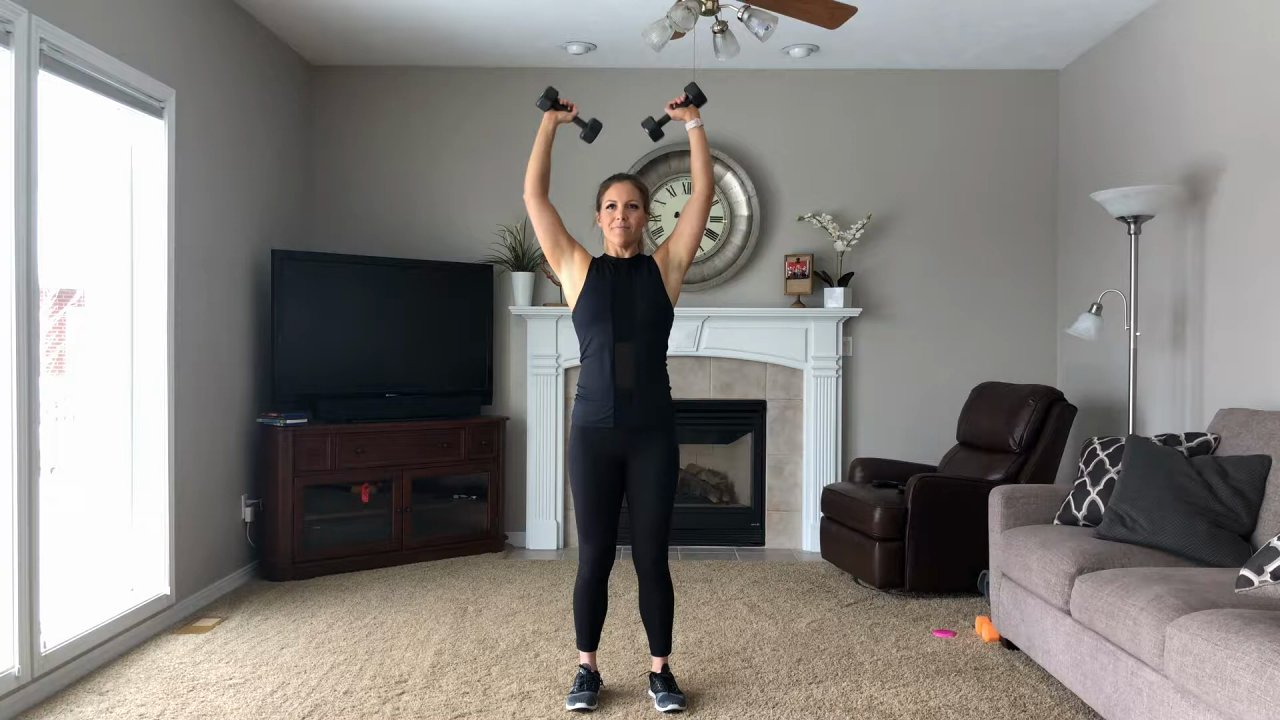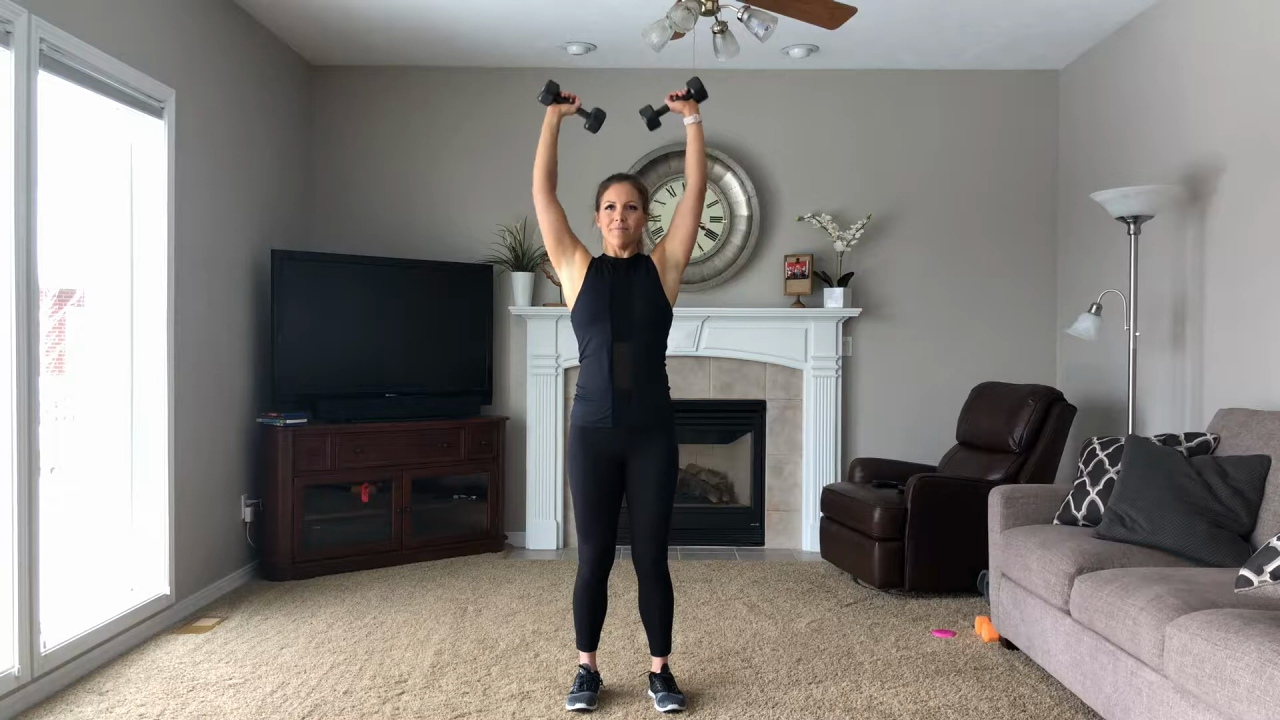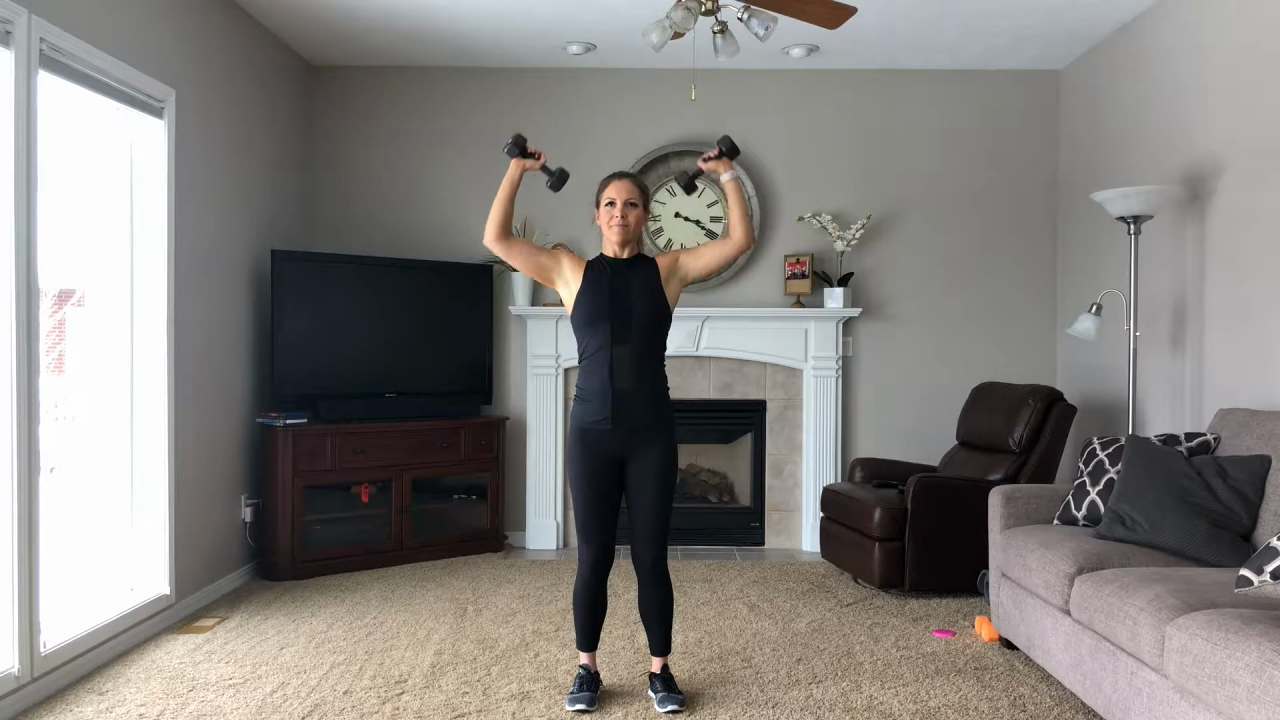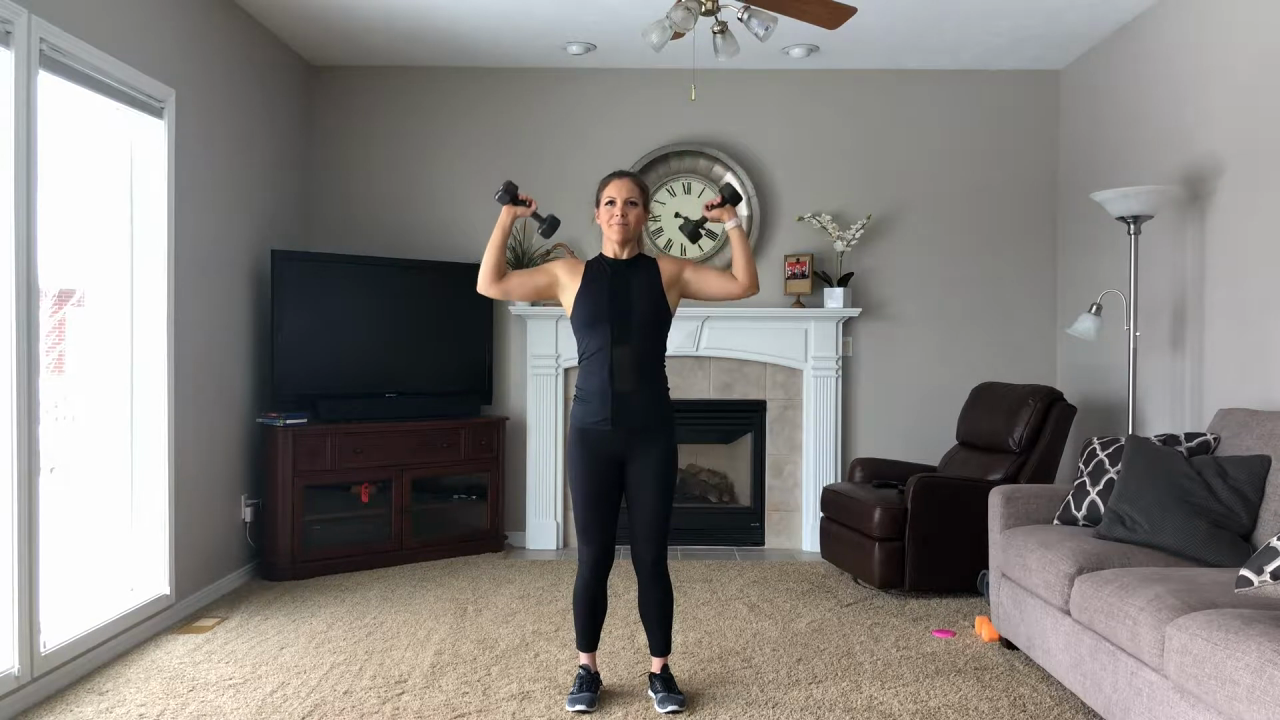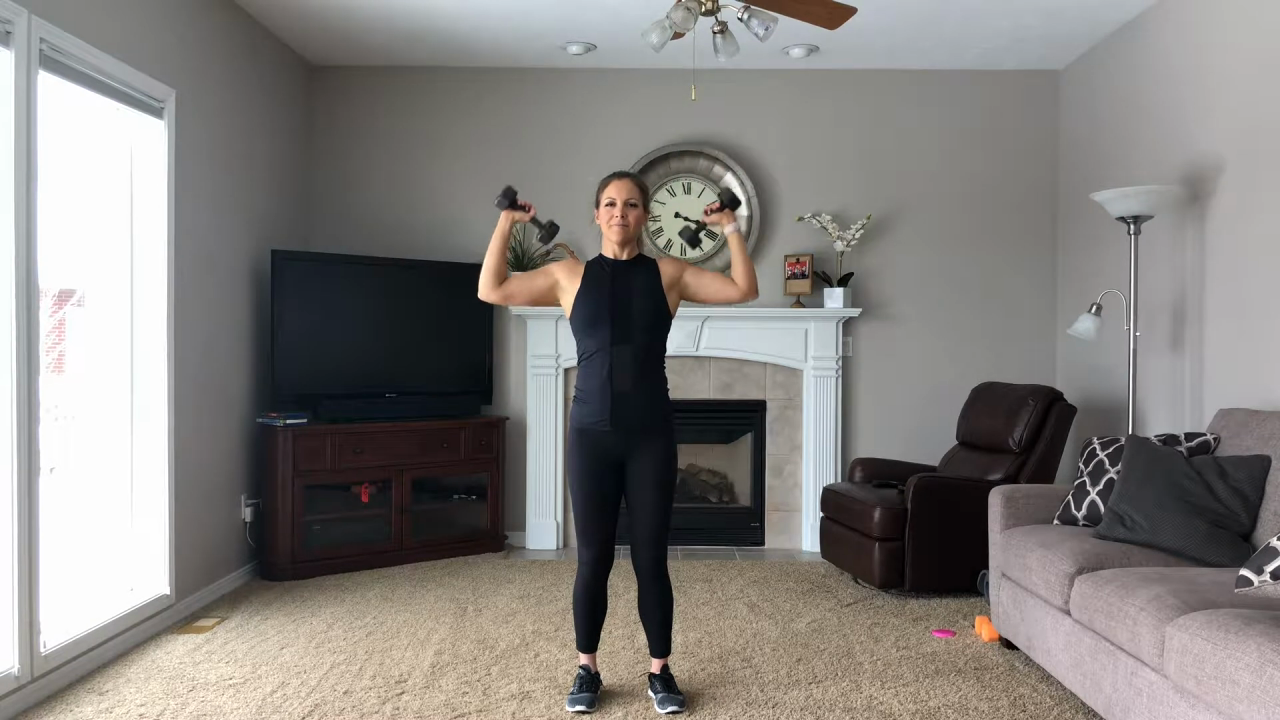
dt=0.4s
person 1, frame 1
left shoulder: (664, 268)
right shoulder: (578, 269)
left elbow: (703, 194)
right elbow: (534, 195)
left wrist: (694, 126)
right wrist: (549, 125)
left hip: (653, 433)
right hip: (594, 433)
left knee: (651, 557)
right knee: (594, 557)
left ankle: (660, 669)
right ankle: (587, 668)
person 1, frame 2
left shoulder: (662, 267)
right shoulder: (576, 268)
left elbow: (696, 189)
right elbow: (541, 191)
left wrist: (691, 119)
right wrist: (554, 117)
left hip: (652, 435)
right hip: (593, 434)
left knee: (651, 559)
right knee: (593, 557)
right ankle: (587, 669)
person 1, frame 3
left shoulder: (666, 269)
right shoulder: (571, 270)
left elbow: (740, 240)
right elbow: (496, 239)
left wrist: (726, 174)
right wrist: (517, 171)
left hip: (651, 435)
right hip: (592, 435)
left knee: (651, 558)
right knee: (593, 558)
left ankle: (660, 670)
right ankle: (587, 670)
person 1, frame 4
left shoulder: (668, 271)
right shoulder: (570, 273)
left elbow: (745, 285)
right elbow: (489, 285)
left wrist: (730, 221)
right wrist: (506, 219)
left hip: (651, 433)
right hip: (592, 433)
left knee: (651, 558)
right knee: (593, 558)
left ankle: (660, 670)
right ankle: (587, 670)
person 1, frame 5
left shoulder: (668, 273)
right shoulder: (571, 274)
left elbow: (744, 289)
right elbow: (489, 289)
left wrist: (728, 225)
right wrist: (507, 221)
left hip: (651, 434)
right hip: (591, 432)
left knee: (651, 559)
right knee: (593, 559)
left ankle: (660, 671)
right ankle: (586, 670)
